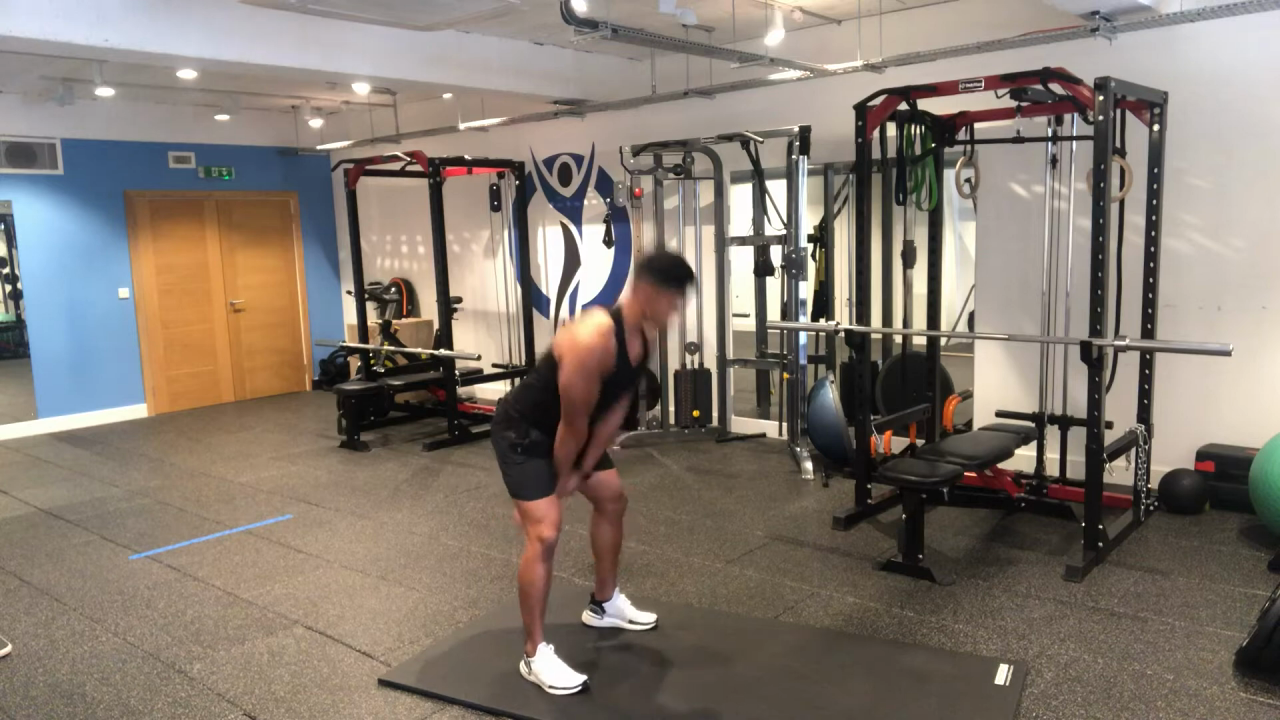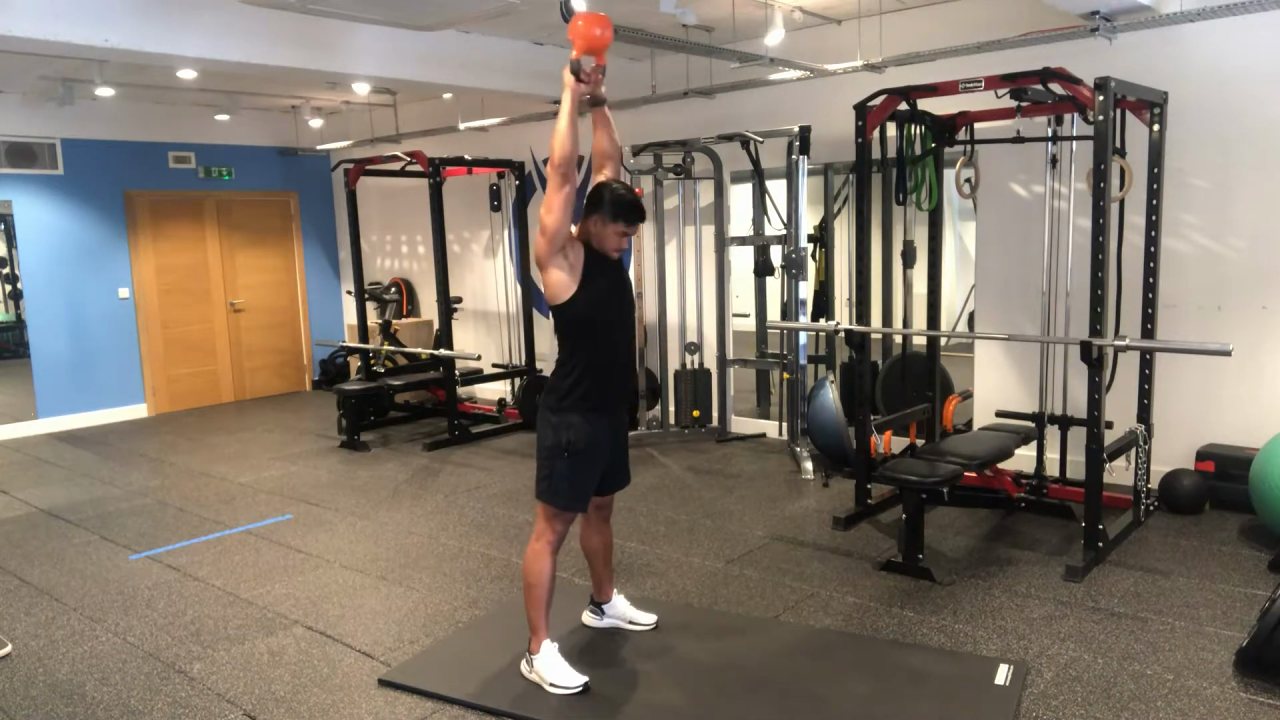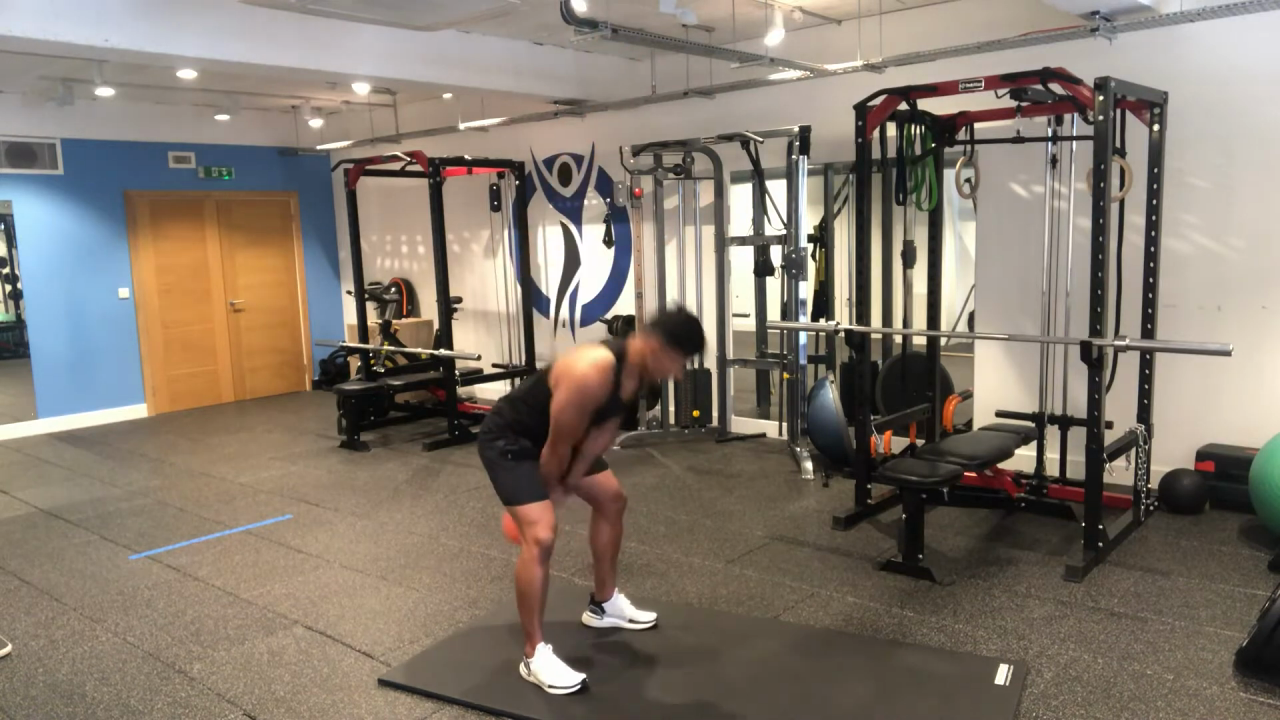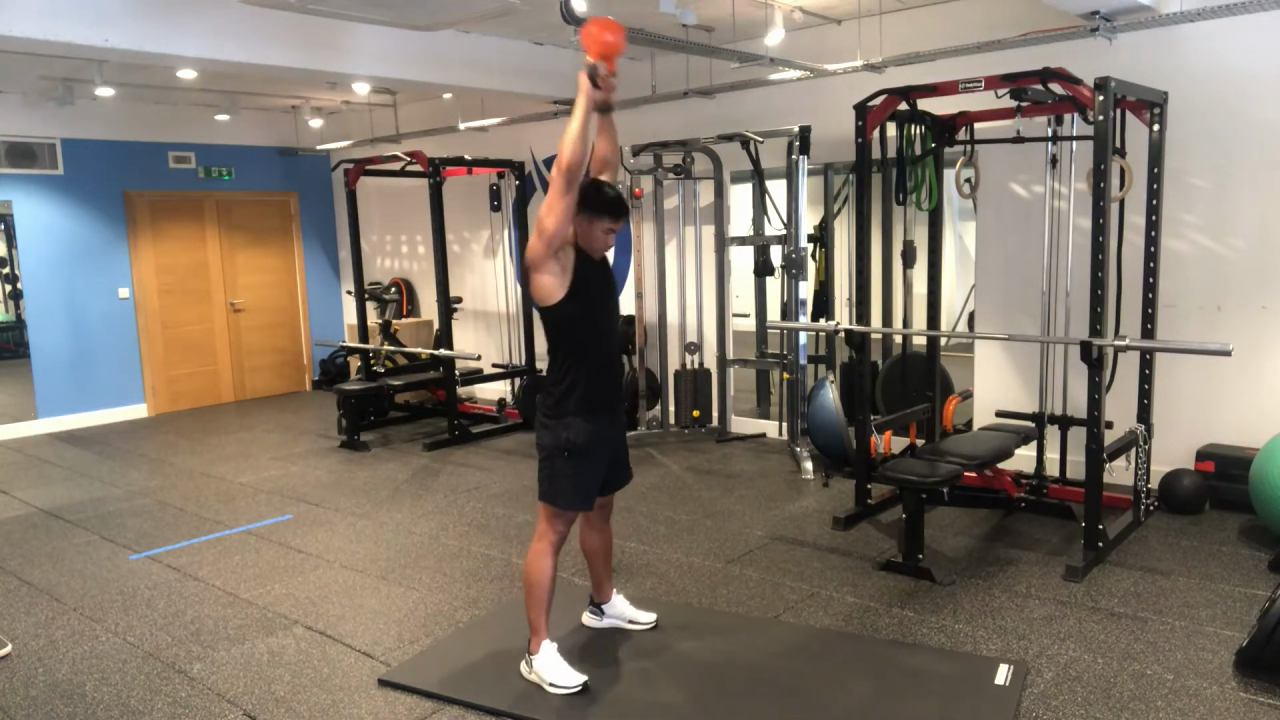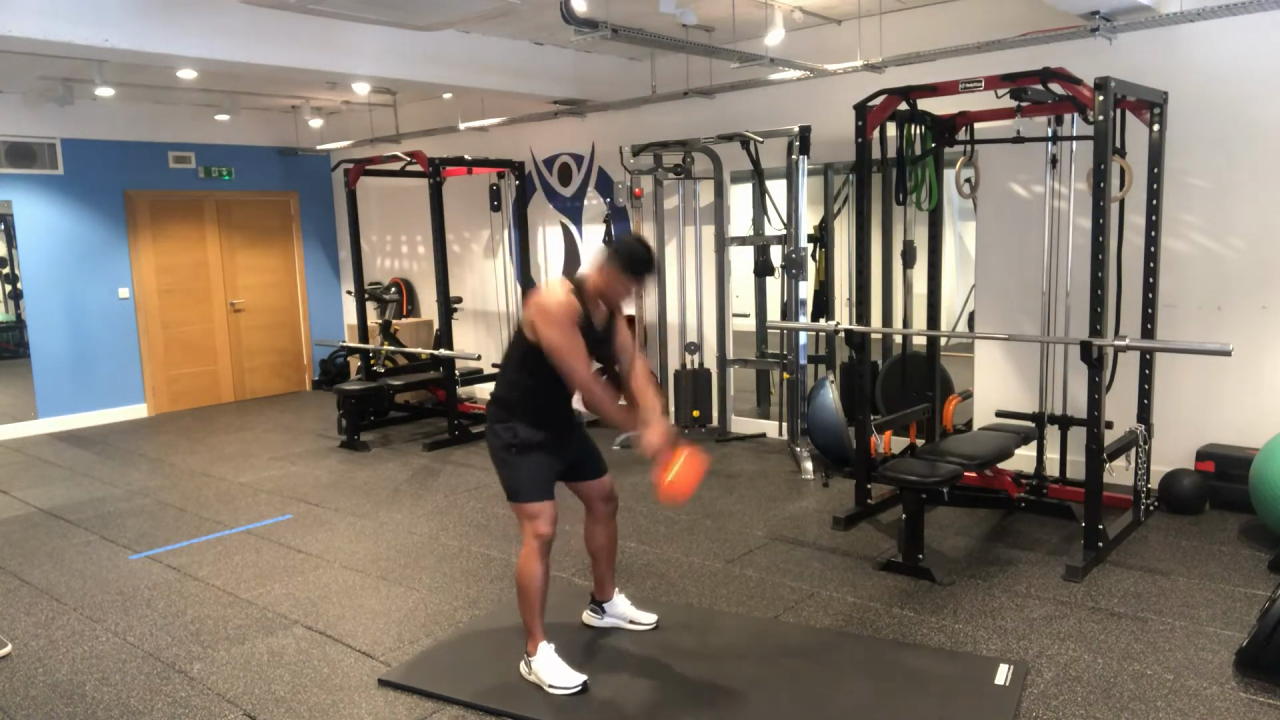
dt=1s
person 1, frame 1
left shoulder: (640, 338)
right shoulder: (592, 340)
left elbow: (613, 413)
right elbow: (572, 424)
left wrist: (582, 471)
right wrist: (562, 476)
left hip: (567, 429)
right hip: (523, 432)
left knee: (612, 500)
right knee: (544, 532)
left ankle: (605, 603)
right ankle: (535, 653)
person 1, frame 2
left shoulder: (608, 252)
right shoulder: (561, 256)
left elbow: (608, 163)
right elbow: (562, 173)
left wrist: (597, 103)
right wrist: (570, 98)
left hip: (610, 412)
right hip: (572, 417)
left knee: (599, 512)
right knee: (553, 527)
left ankle: (603, 603)
right ankle: (538, 652)
person 1, frame 3
left shoulder: (640, 372)
right shoulder: (591, 373)
left elbow: (604, 431)
right elbow: (556, 447)
left wrist: (568, 483)
right wrist: (549, 494)
right hip: (509, 439)
left knee: (612, 498)
right knee: (541, 535)
left ankle: (604, 602)
right ankle: (535, 656)
person 1, frame 4
left shoulder: (593, 255)
right shoulder: (550, 258)
left elbow: (603, 170)
right elbow: (566, 176)
left wrist: (606, 107)
right wrist: (586, 101)
left hip: (606, 412)
right hip: (568, 420)
left knee: (599, 513)
right knee: (553, 529)
left ankle: (603, 604)
right ankle: (537, 651)
person 1, frame 5
left shoulder: (608, 306)
right shoulder: (557, 304)
left elbow: (632, 367)
right elbow: (586, 386)
left wrist: (657, 419)
right wrist: (638, 429)
left hip: (560, 420)
right hip: (517, 425)
left knee: (604, 498)
right knee: (540, 530)
left ankle: (604, 602)
right ankle: (535, 653)
